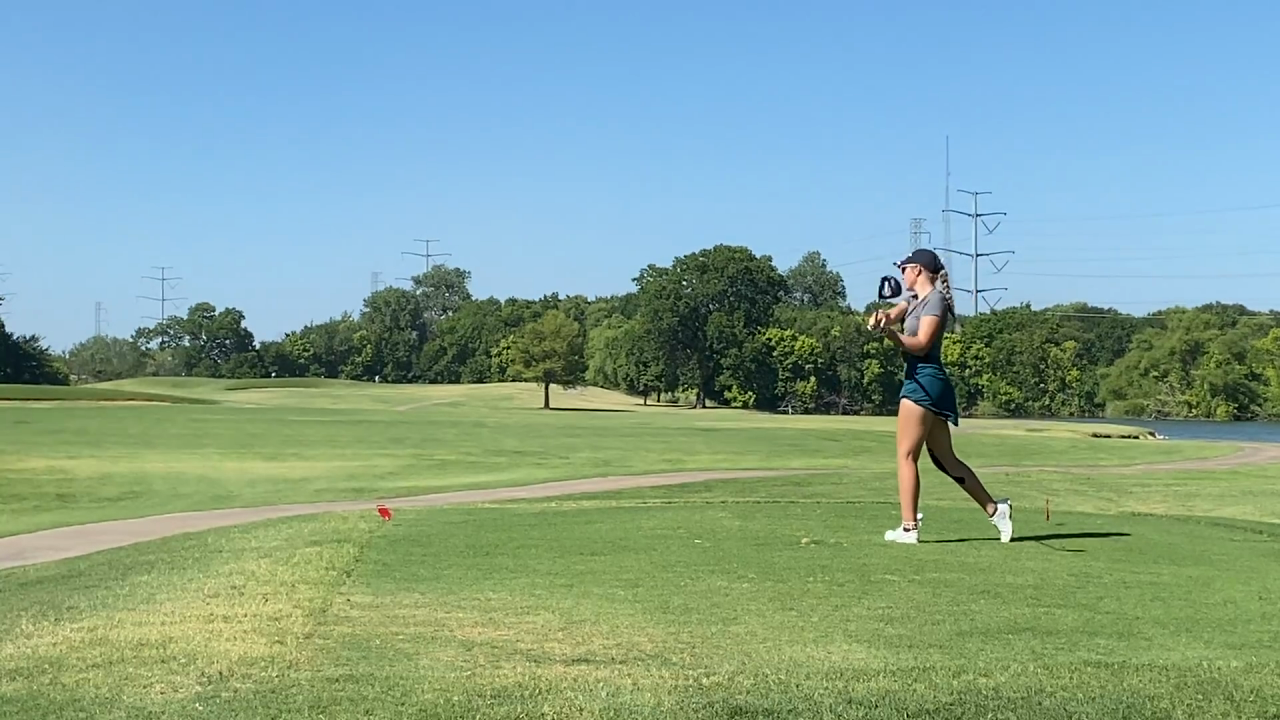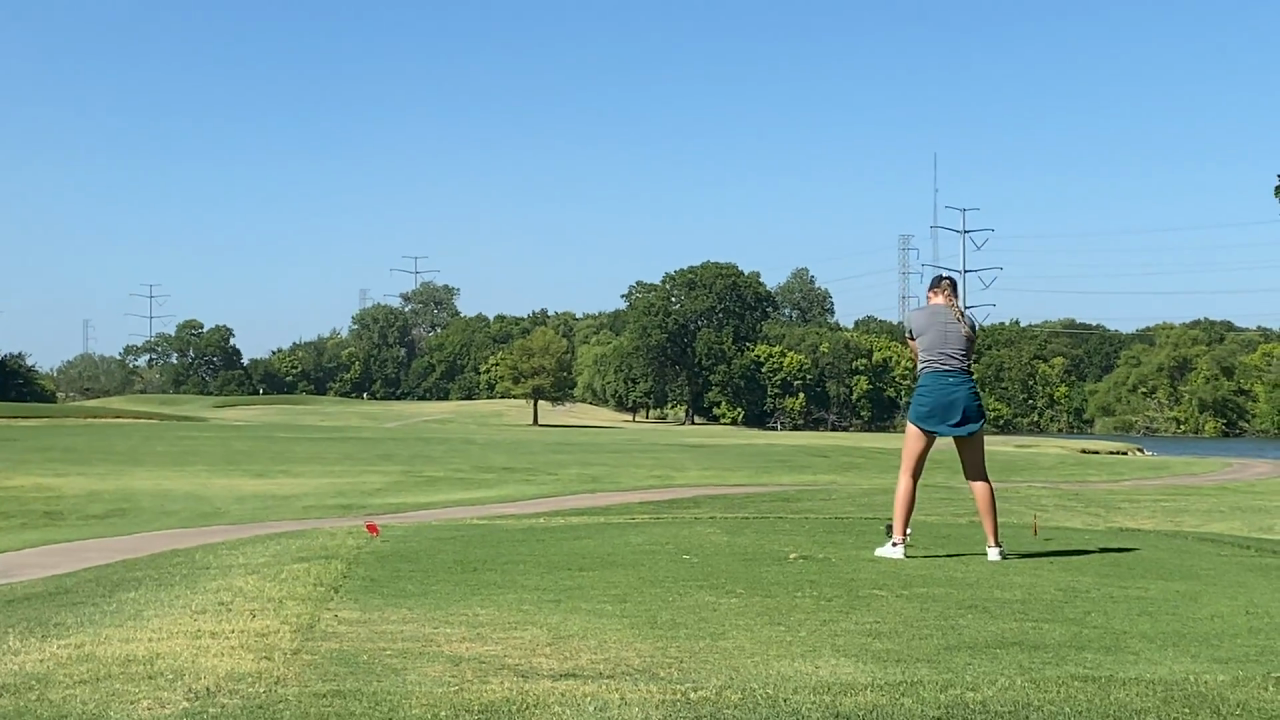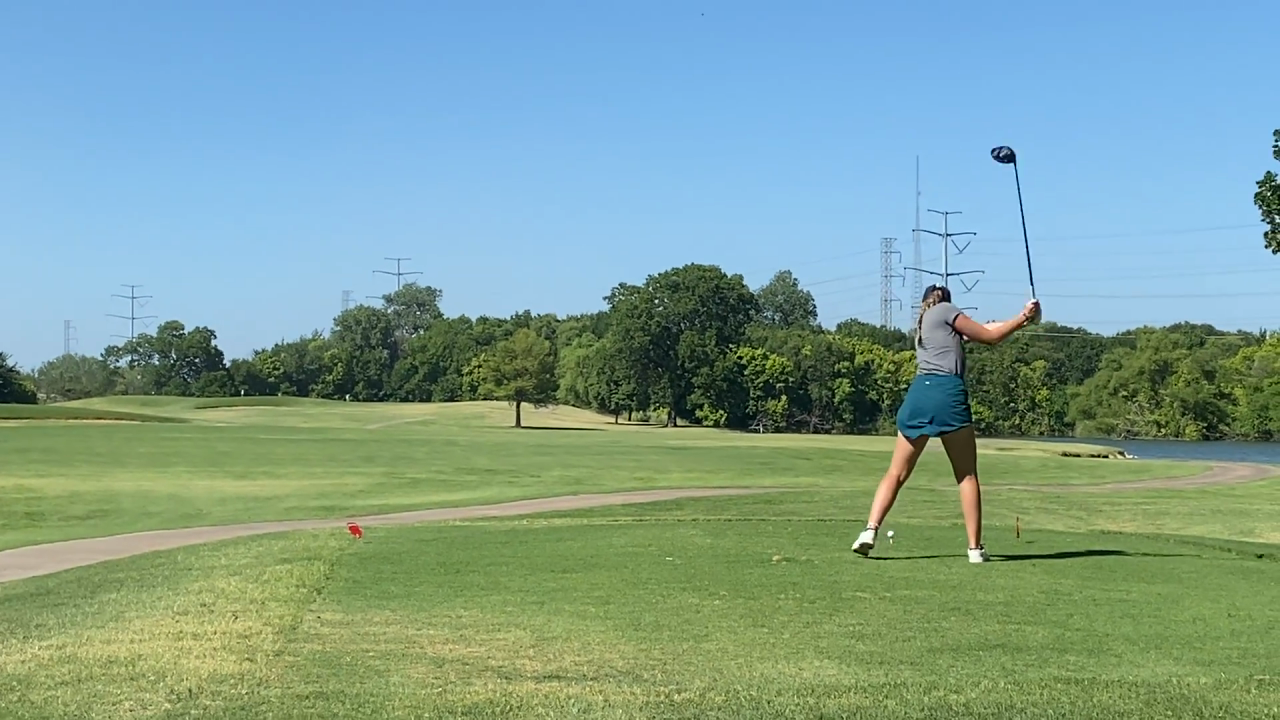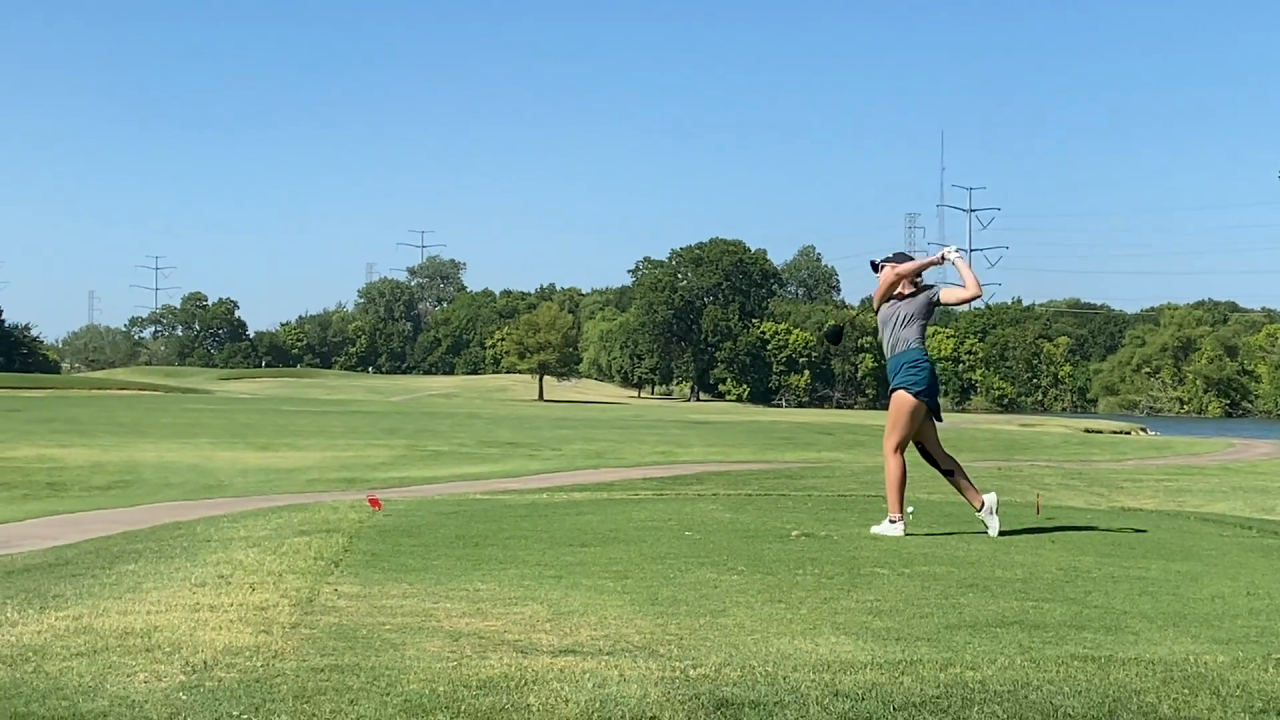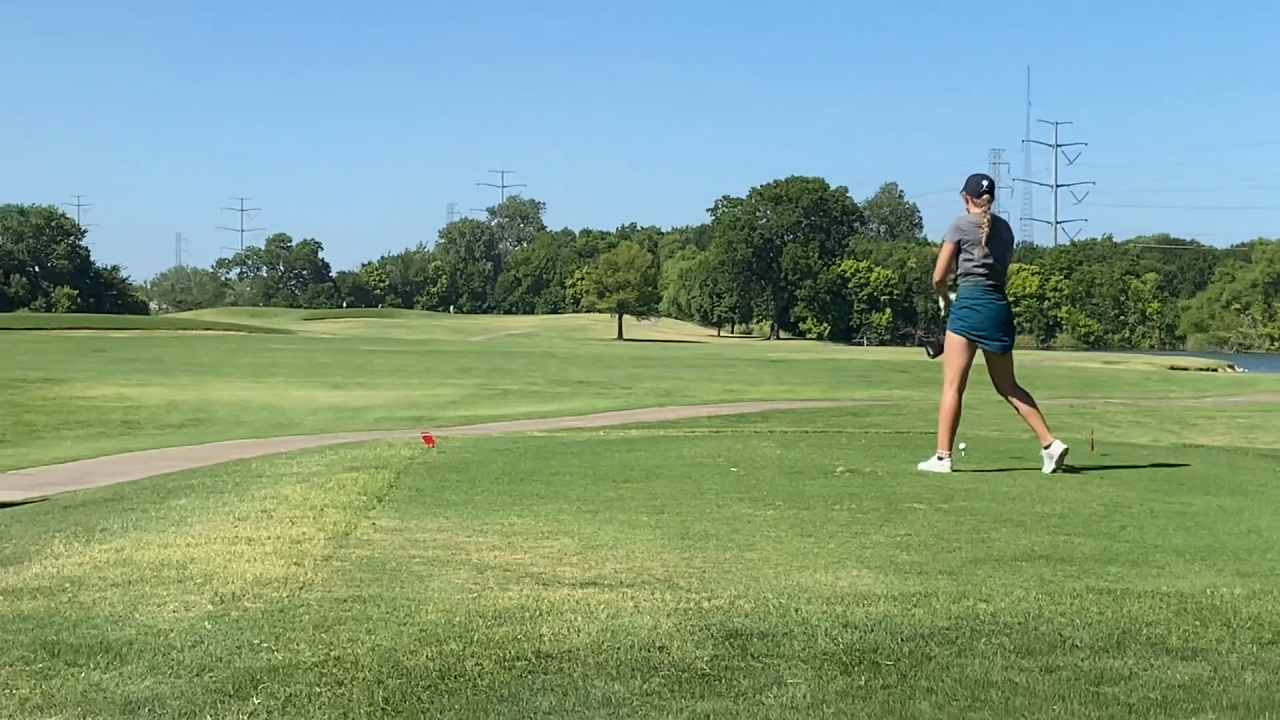
dt=1s
person 1, frame 1
left shoulder: (935, 299)
right shoulder: (913, 300)
left elbow: (918, 346)
right elbow: (891, 316)
left wrist: (890, 330)
right wrist: (879, 320)
left hip: (925, 379)
right hip: (928, 382)
left knee: (906, 455)
right knee: (944, 458)
left ankle: (909, 528)
right ankle: (995, 510)
person 1, frame 2
left shoulder: (915, 317)
right shoulder: (967, 322)
left hip: (930, 392)
right hip: (965, 392)
left knee: (908, 472)
right knee: (977, 474)
left ankle: (897, 542)
right ankle: (993, 546)
person 1, frame 3
left shoulder: (922, 324)
right shoulder: (944, 311)
left elbow: (978, 330)
right elbow: (991, 337)
left wrist: (1018, 315)
right wrist: (1024, 318)
left hip: (918, 396)
right hip: (948, 394)
left knee: (896, 473)
right knee: (967, 477)
left ankle: (870, 531)
right ankle: (975, 548)
person 1, frame 4
left shoulder: (928, 293)
right shoulder: (881, 299)
left elbow: (974, 292)
right elbow: (900, 273)
left wrist: (956, 259)
right wrist: (935, 259)
left hip: (914, 370)
right hip: (899, 375)
left knee: (892, 447)
right knee: (932, 451)
left ankle: (894, 520)
right ankle: (982, 504)
person 1, frame 5
left shoulder: (959, 225)
right shoulder: (1005, 227)
left elbow: (939, 277)
left wrist: (945, 296)
left hip: (969, 307)
right hip: (999, 308)
left knee: (952, 386)
right knee: (1008, 387)
left ankle: (942, 457)
right ankle: (1051, 445)
